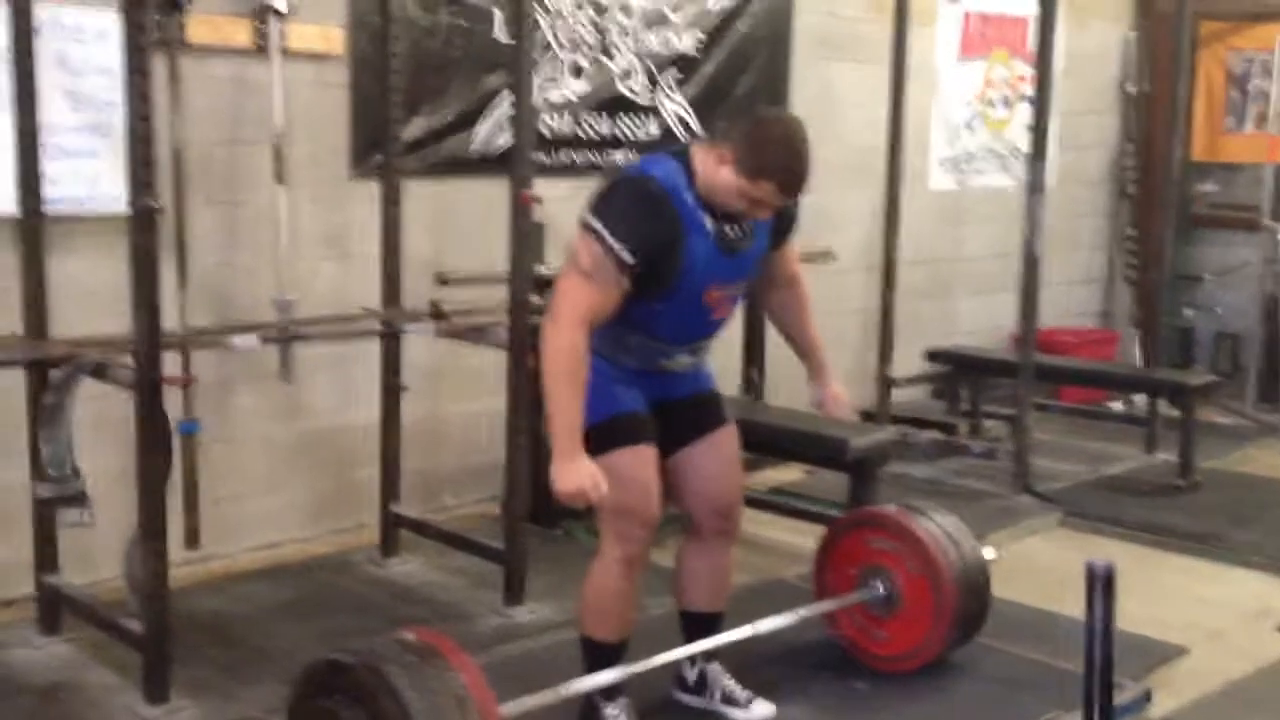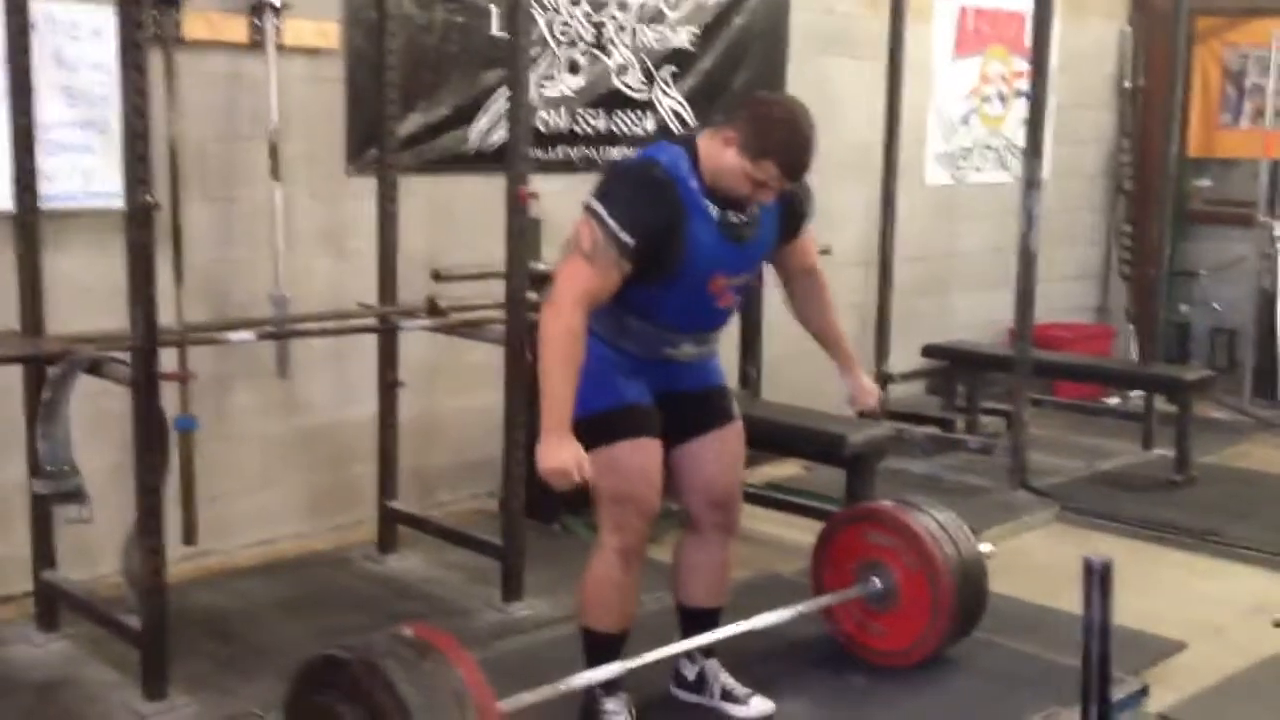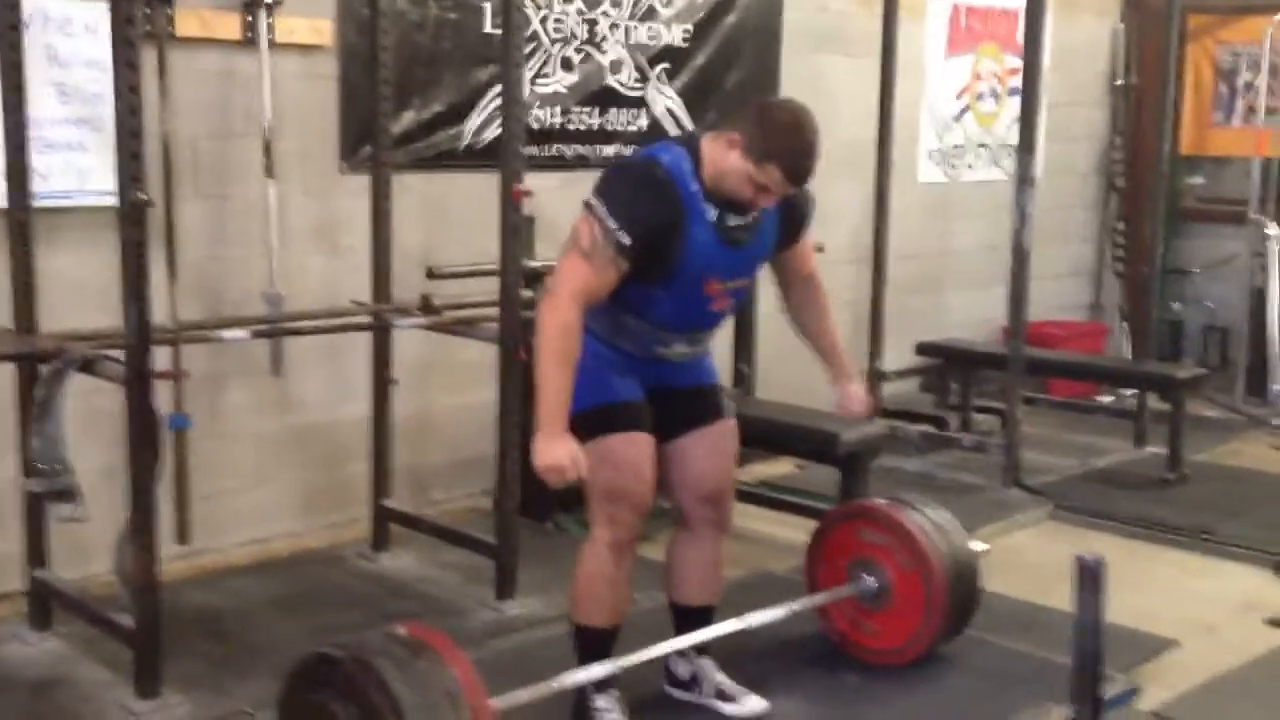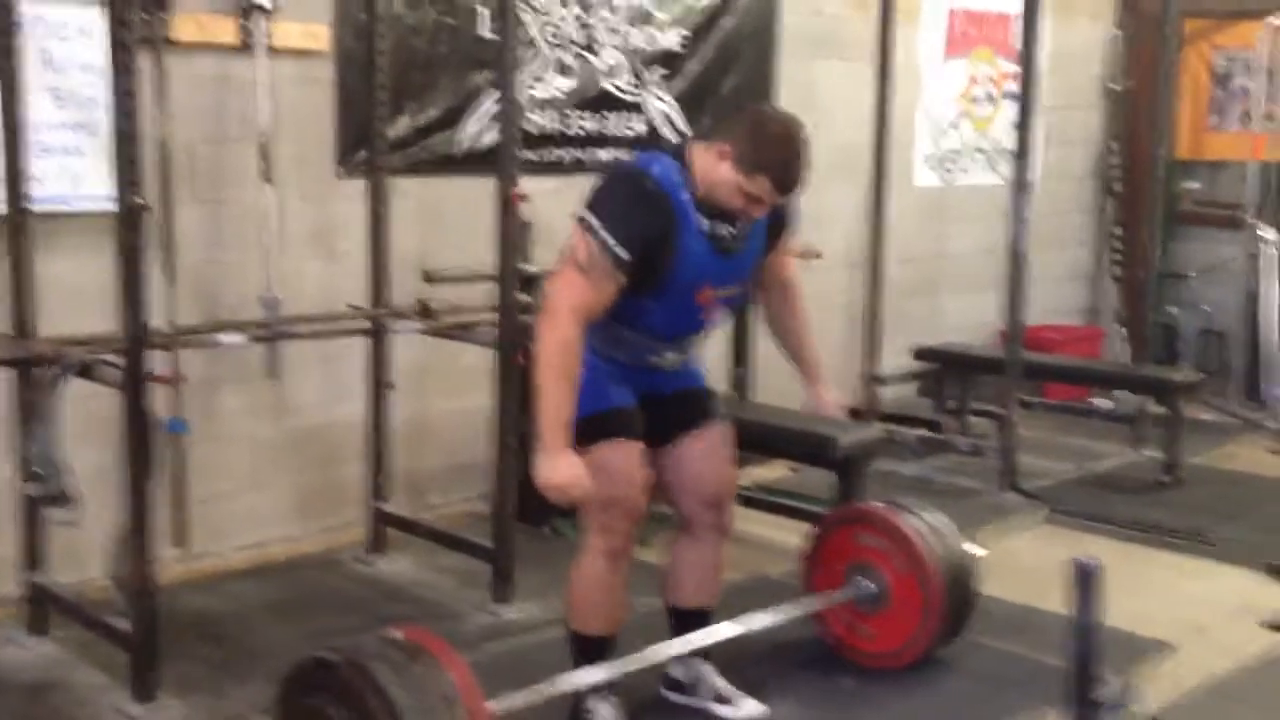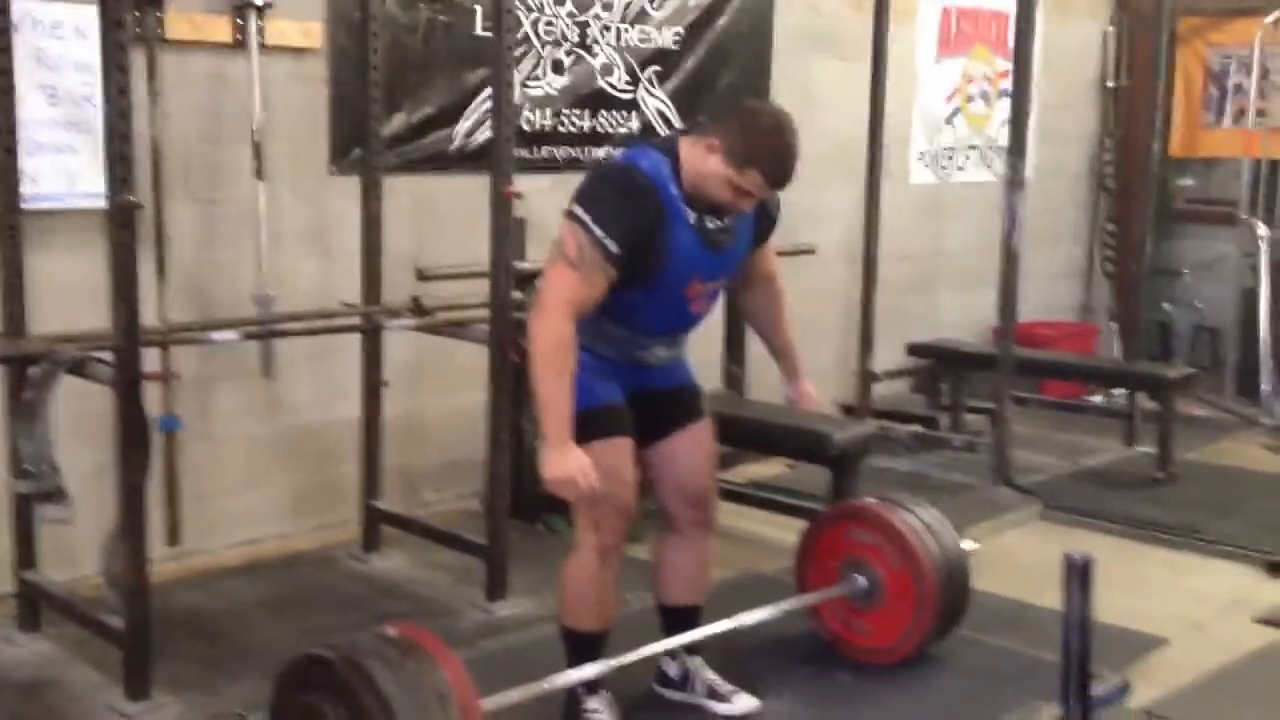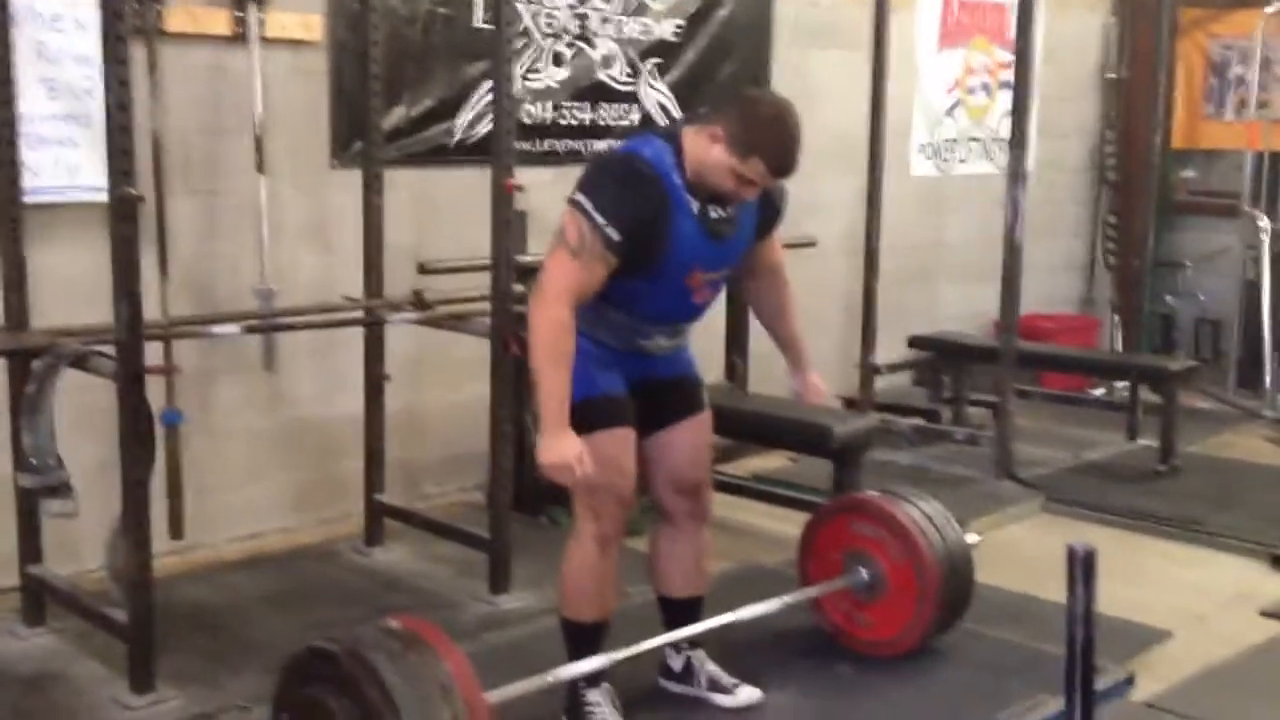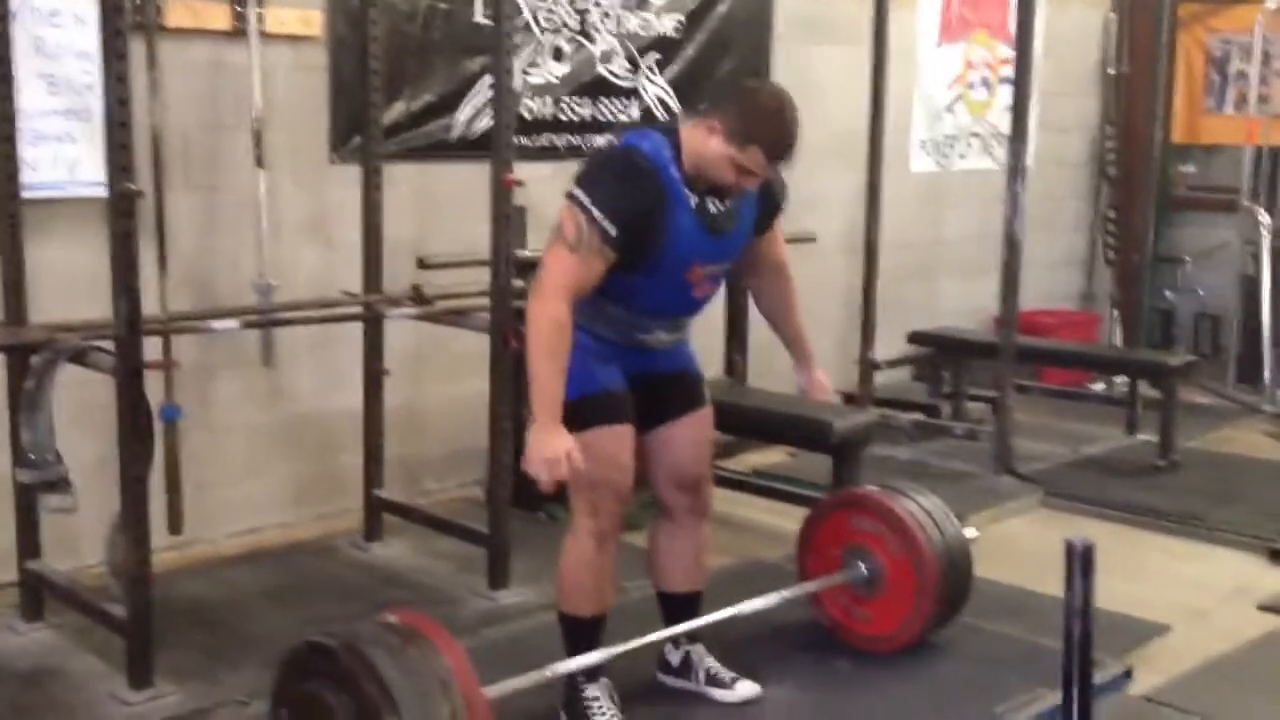
dt=0.2s
person 1, frame 1
left shoulder: (768, 204)
right shoulder: (643, 203)
left elbow: (782, 284)
right elbow: (566, 323)
left wrist: (820, 373)
right wrist: (568, 454)
left hip: (680, 370)
right hip: (605, 371)
left knee: (718, 519)
right knee: (631, 535)
left ankle: (698, 670)
person 1, frame 2
left shoulder: (780, 195)
right shoulder: (647, 188)
left elbow: (803, 277)
right elbow: (566, 304)
left wrist: (849, 368)
right wrist: (555, 433)
left hip: (689, 363)
right hip: (613, 362)
left knee: (717, 514)
right knee: (629, 528)
left ankle: (697, 667)
person 1, frame 3
left shoulder: (781, 201)
right shoulder: (647, 187)
left elbow: (801, 283)
right elbow: (563, 301)
left wrist: (842, 375)
right wrist: (551, 430)
left hip: (682, 360)
right hip: (606, 359)
left knee: (709, 511)
right knee: (621, 523)
left ankle: (690, 665)
person 1, frame 4
left shoulder: (764, 208)
right shoulder: (639, 198)
left elbow: (777, 288)
right elbow: (561, 316)
left wrist: (814, 379)
right wrist: (554, 447)
left hip: (670, 366)
right hip: (598, 366)
left knee: (710, 513)
right knee: (614, 529)
left ankle: (687, 668)
person 1, frame 5
left shoulder: (753, 203)
right shoulder: (629, 194)
left elbow: (759, 284)
right elbow: (553, 312)
left wrist: (794, 375)
right wrist: (557, 442)
left hip: (660, 361)
right hip: (587, 362)
left knee: (694, 510)
right knee: (606, 526)
left ankle: (681, 665)
person 1, frame 6
left shoulder: (756, 194)
right shoulder: (630, 182)
left elbow: (764, 275)
right elbow: (553, 299)
left wrist: (800, 366)
right wrist: (554, 428)
left hip: (661, 352)
right hip: (590, 353)
left knee: (688, 501)
right knee: (605, 515)
left ankle: (683, 657)
person 1, frame 7
left shoulder: (757, 188)
right shoulder: (628, 177)
left elbow: (768, 271)
right elbow: (551, 296)
left wrist: (805, 362)
right wrist: (545, 425)
left hip: (663, 346)
right hip: (589, 347)
left knee: (688, 497)
right knee: (601, 510)
left ankle: (680, 651)
